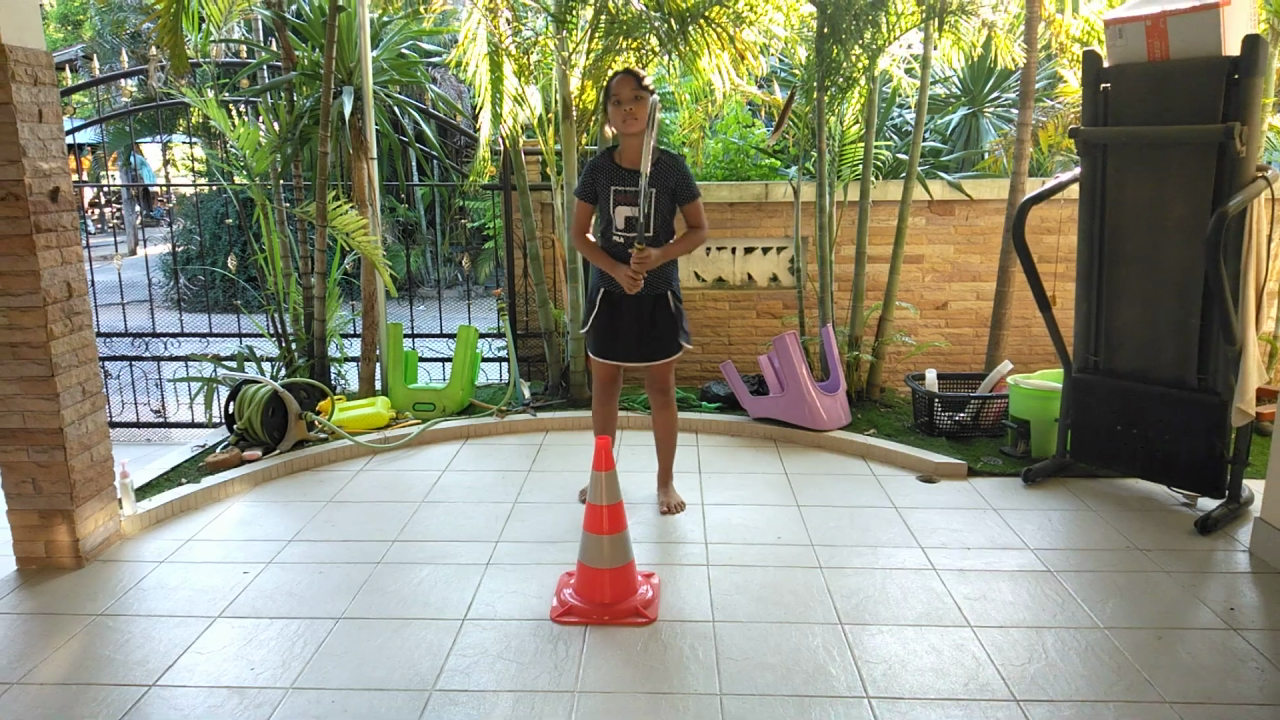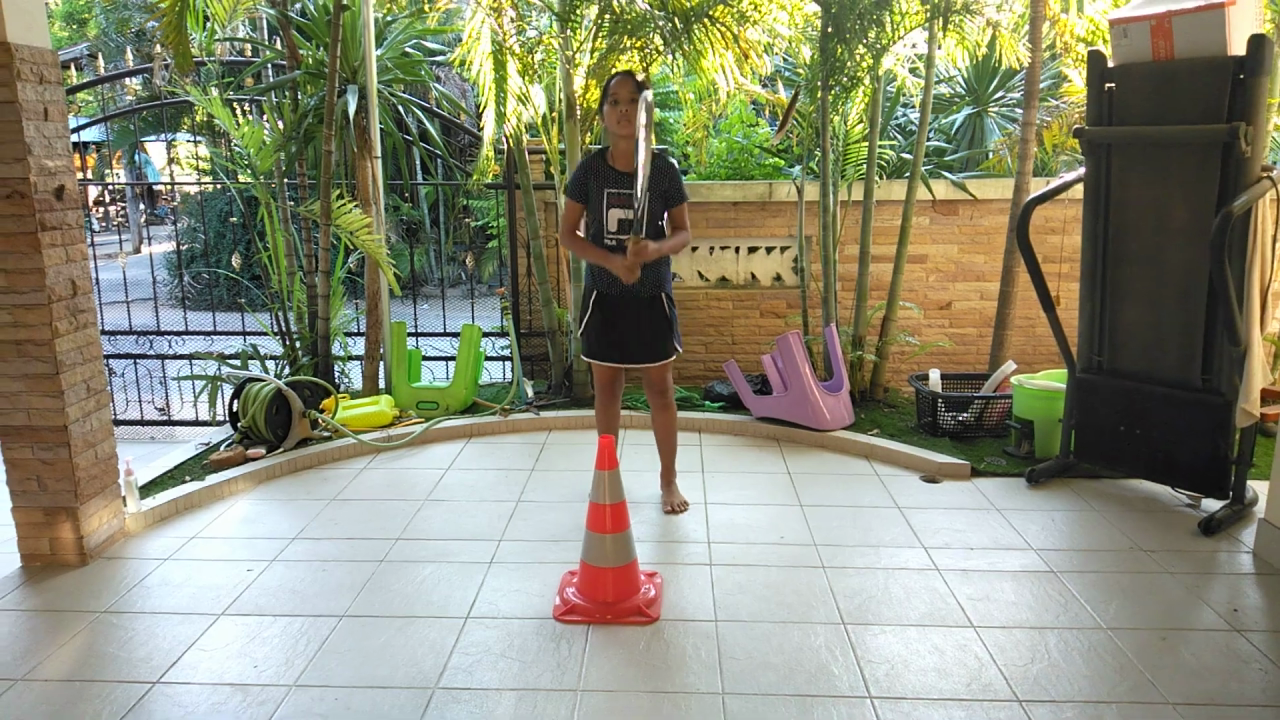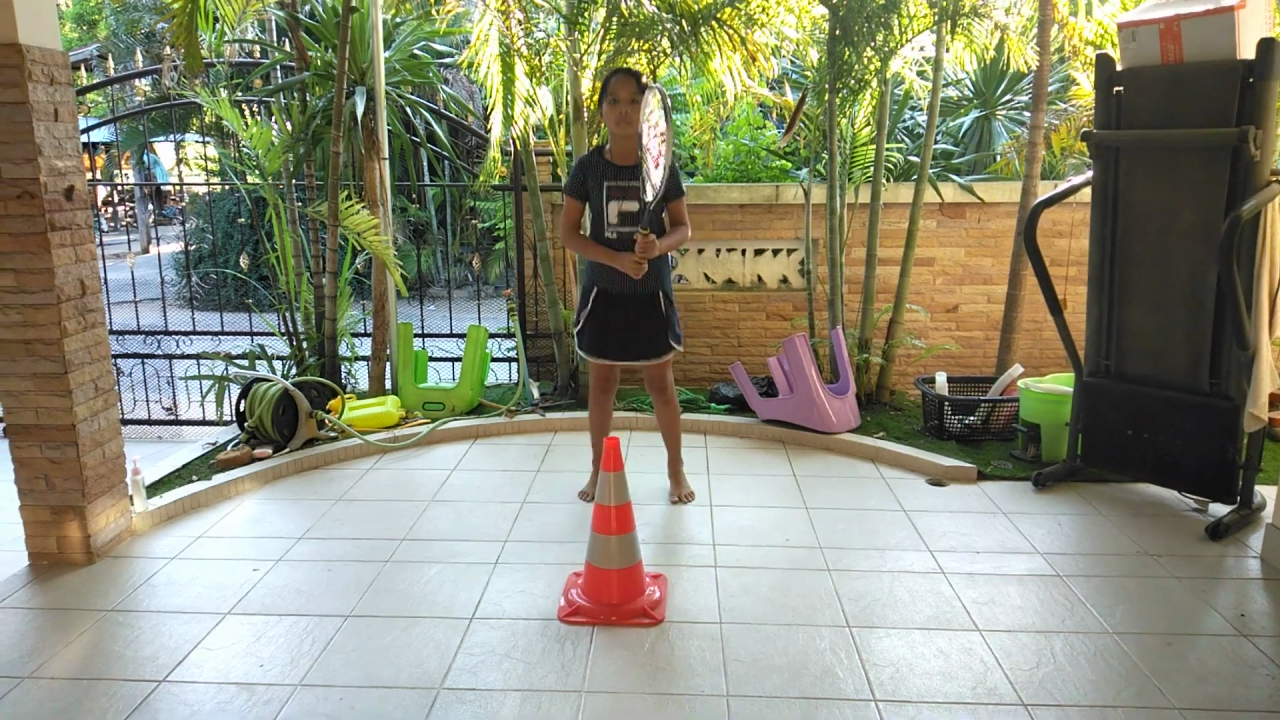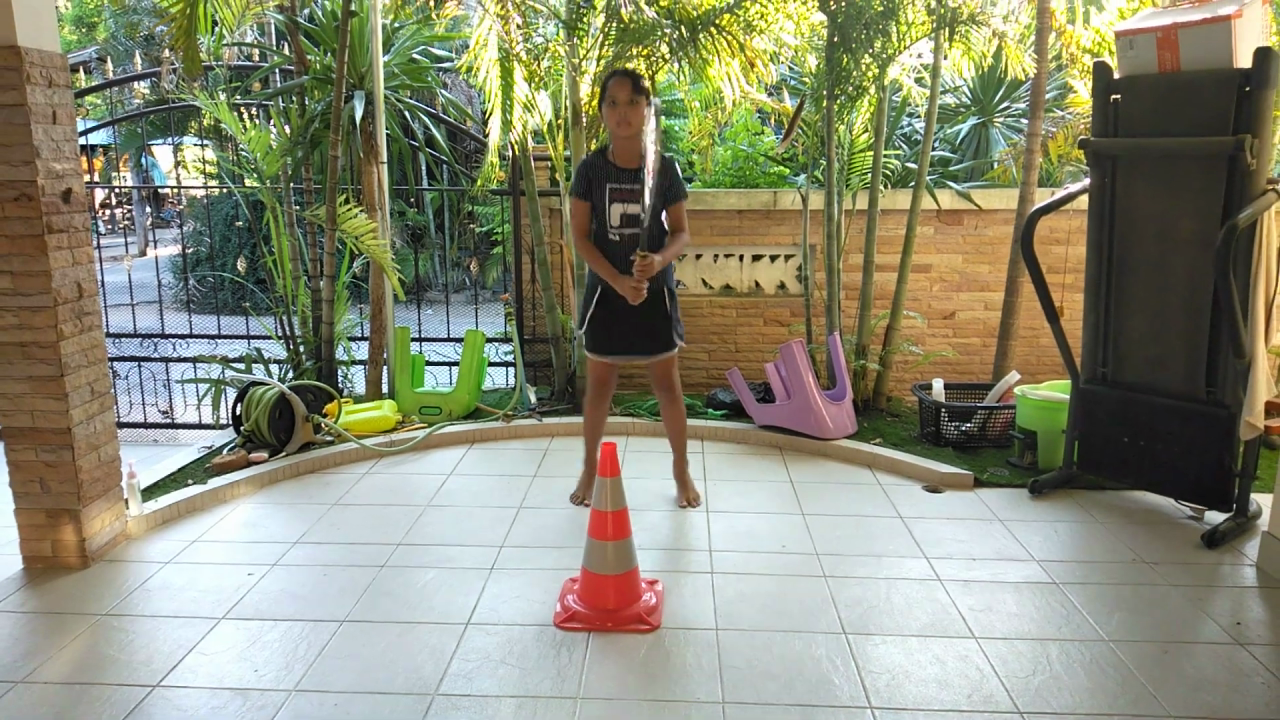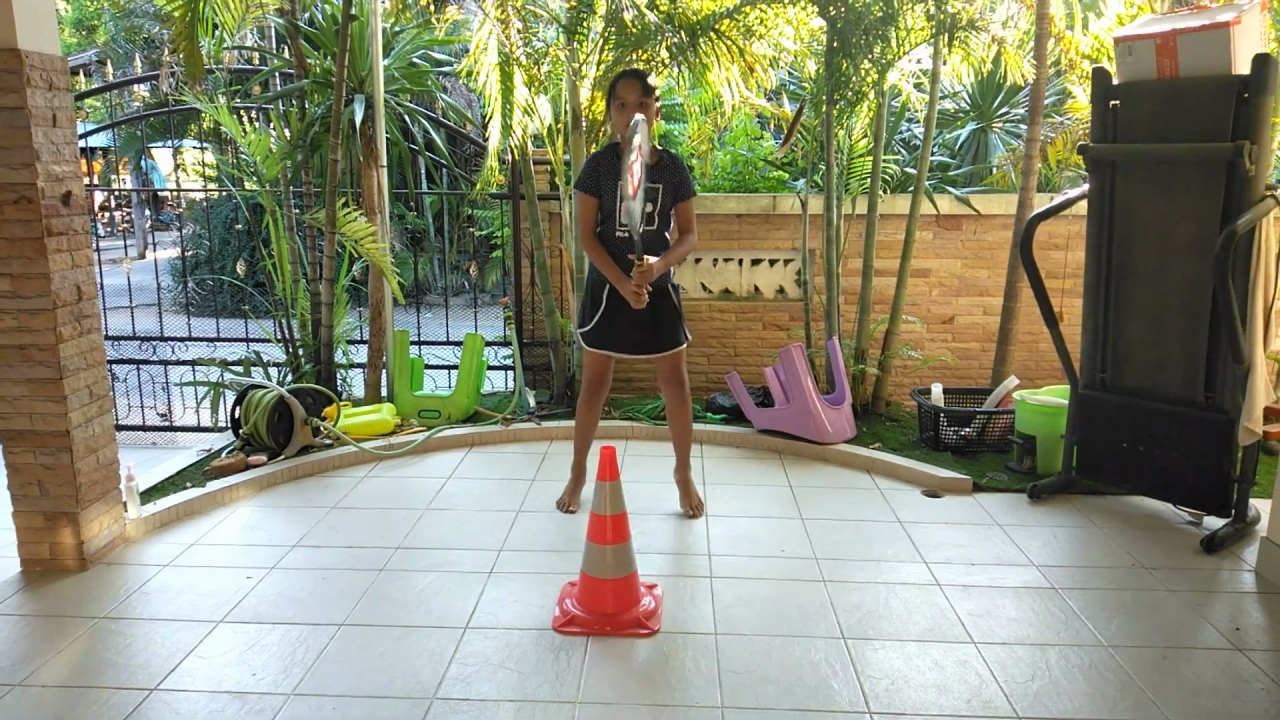
dt=0.3s
person 1, frame 1
left shoulder: (672, 167)
right shoulder: (597, 168)
left elbow: (699, 230)
right elbow: (579, 234)
left wrist: (658, 255)
right wrist: (615, 270)
left hip: (658, 294)
right hip: (610, 294)
left knee: (661, 389)
right knee: (605, 387)
left ankle: (666, 480)
person 1, frame 2
left shoulder: (665, 169)
right shoulder: (589, 169)
left elbow: (683, 232)
right elbow: (567, 233)
left wrist: (655, 248)
right wrist: (610, 260)
left hip: (652, 295)
right hip: (604, 295)
left knee: (660, 390)
right knee: (607, 389)
left ankle: (669, 479)
person 1, frame 3
left shoulder: (663, 165)
right shoulder: (587, 167)
left elbow: (682, 227)
right elbow: (569, 233)
left wrist: (659, 247)
right wrist: (616, 260)
left hip: (652, 291)
right hip: (603, 290)
left knee: (660, 385)
right knee: (602, 384)
left ankle: (675, 466)
right ankle: (599, 465)
person 1, frame 4
left shoulder: (665, 167)
right shoulder: (591, 168)
left elbow: (681, 232)
right elbow: (580, 237)
left wrist: (658, 261)
right wrist: (617, 280)
left hip: (656, 290)
right hip: (606, 290)
left knee: (666, 384)
right knee: (600, 386)
left ankle: (681, 471)
right ankle: (590, 469)
person 1, frame 5
left shoulder: (673, 167)
right shoulder: (598, 164)
left elbow: (688, 233)
right elbow: (586, 234)
left wrist: (661, 263)
right wrist: (622, 282)
left hip: (658, 289)
right hip: (606, 289)
left knee: (676, 382)
right knee: (594, 384)
left ankle: (684, 474)
right ankle: (577, 474)
